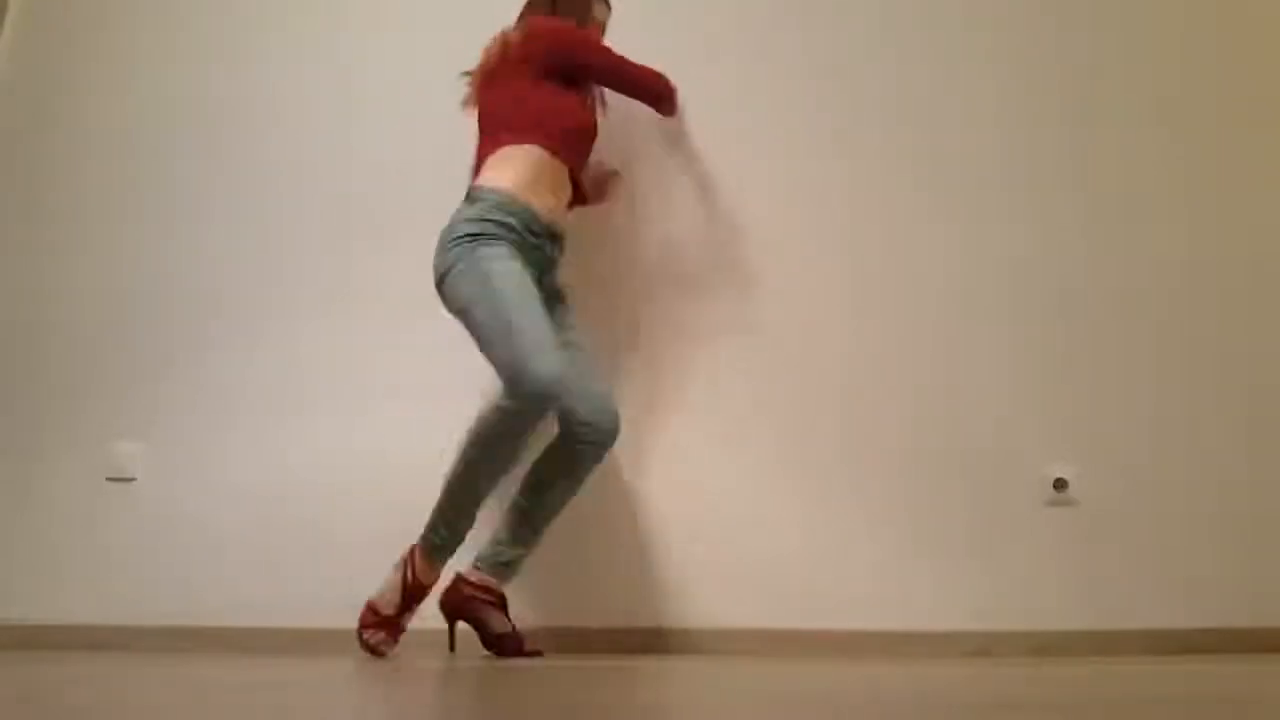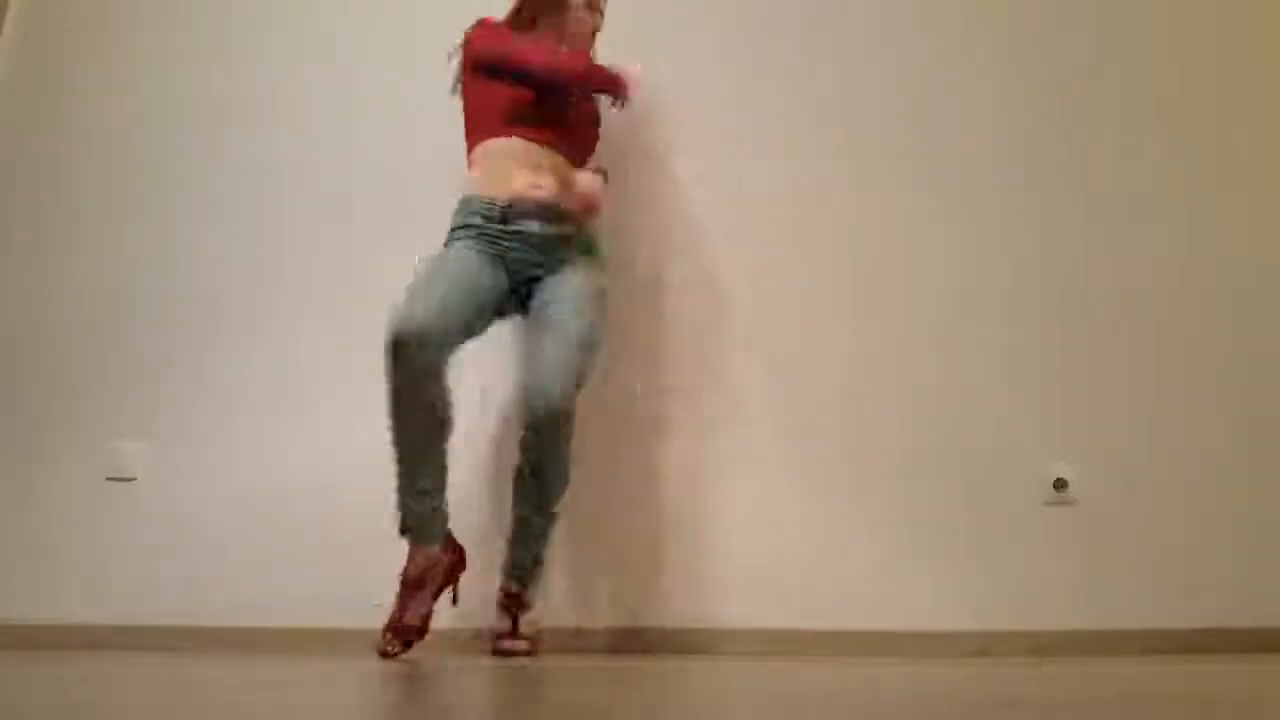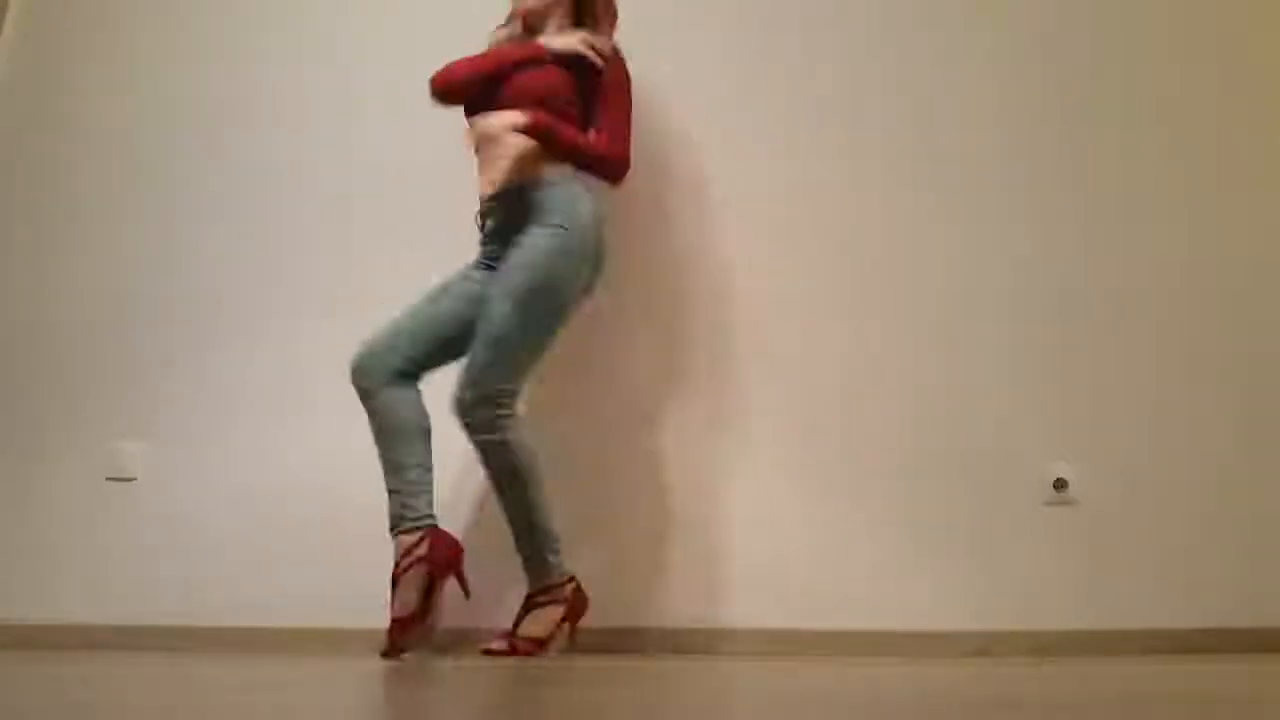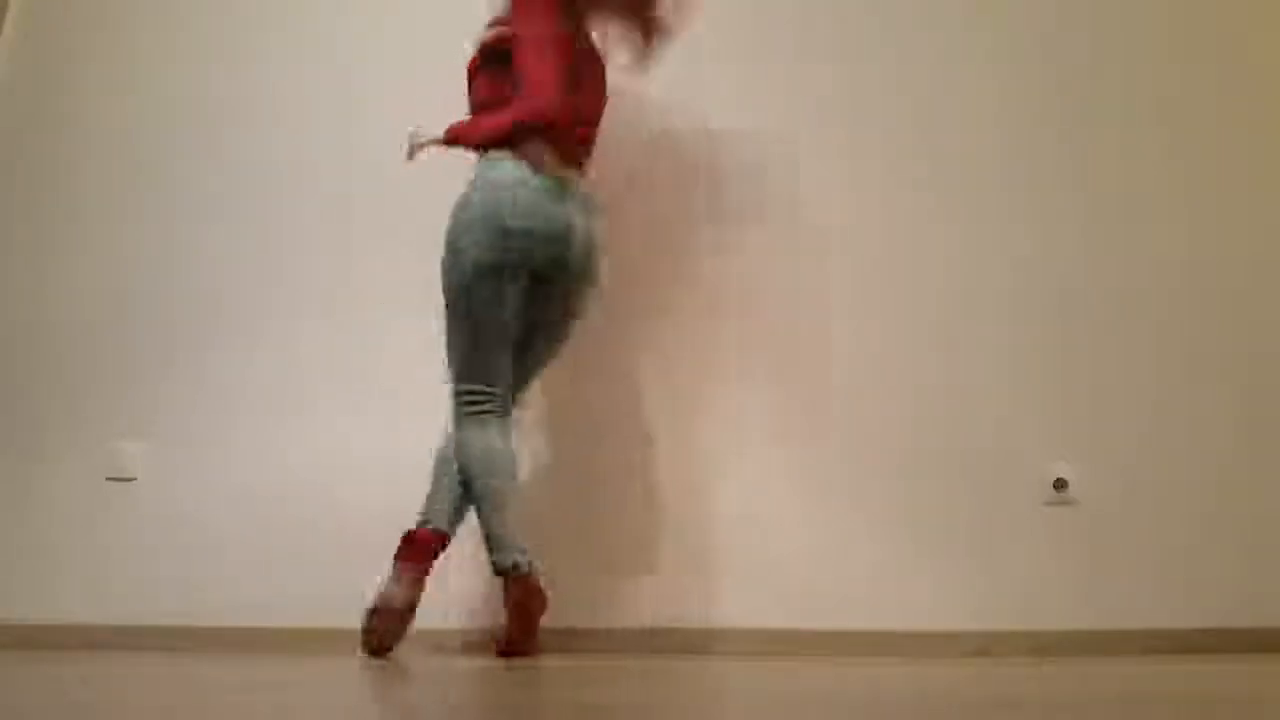
dt=0.2s
person 1, frame 1
left shoulder: (552, 82)
right elbow: (655, 88)
left wrist: (580, 187)
right wrist: (665, 101)
left hip: (536, 258)
right hip: (488, 238)
left knee: (597, 419)
right knee: (541, 381)
left ankle: (488, 583)
right ankle: (426, 560)
person 1, frame 2
left shoulder: (586, 94)
right elbow: (549, 64)
left wrist: (588, 187)
right wrist: (603, 75)
left hip: (567, 251)
right hip: (480, 236)
left knee: (550, 403)
right knee: (412, 335)
left ankle: (518, 590)
right ankle: (430, 548)
person 1, frame 3
left shoulder: (597, 61)
left elbow: (614, 160)
right elbow: (445, 86)
left wrist: (532, 123)
left hip: (557, 222)
right hip: (499, 244)
left knee: (483, 399)
right knee: (379, 366)
left ankle: (554, 584)
right ankle: (424, 542)
person 1, frame 4
right shoulder: (587, 55)
left elbow: (542, 111)
left wrist: (453, 134)
left hip: (508, 200)
right hip: (569, 223)
left knee: (480, 404)
right knee: (484, 405)
left ankle: (515, 572)
right ankle: (430, 536)
